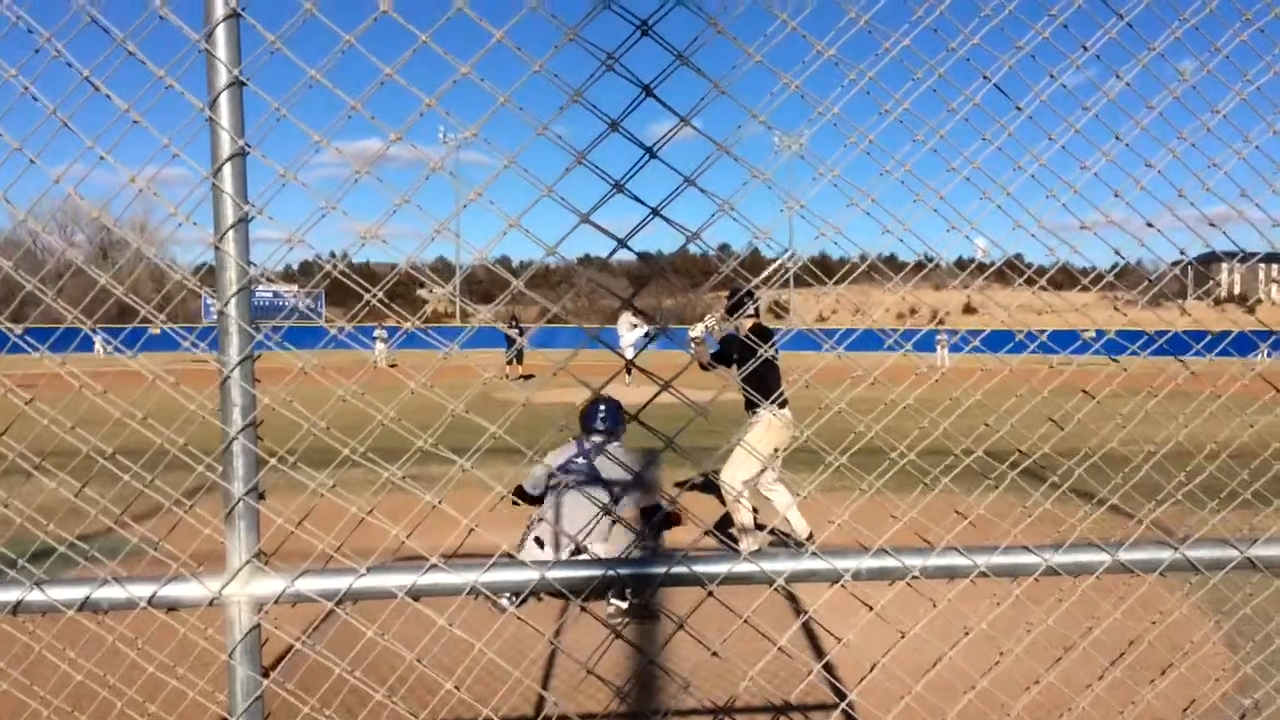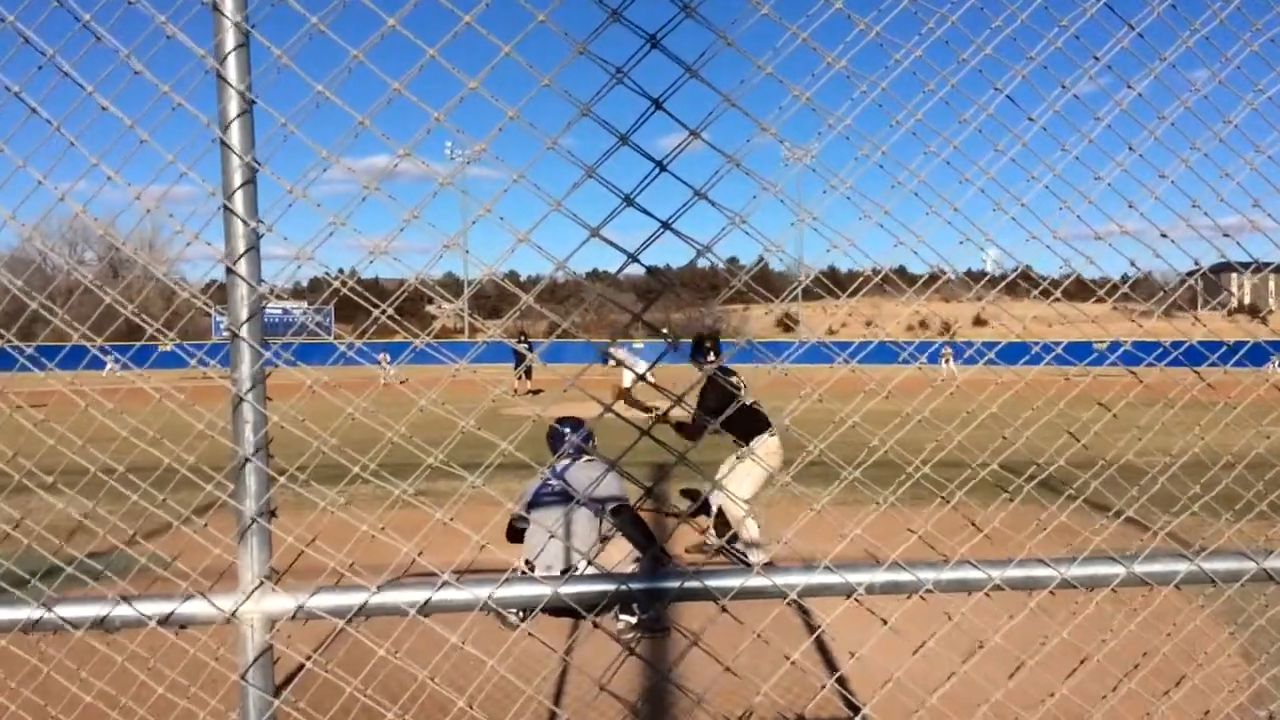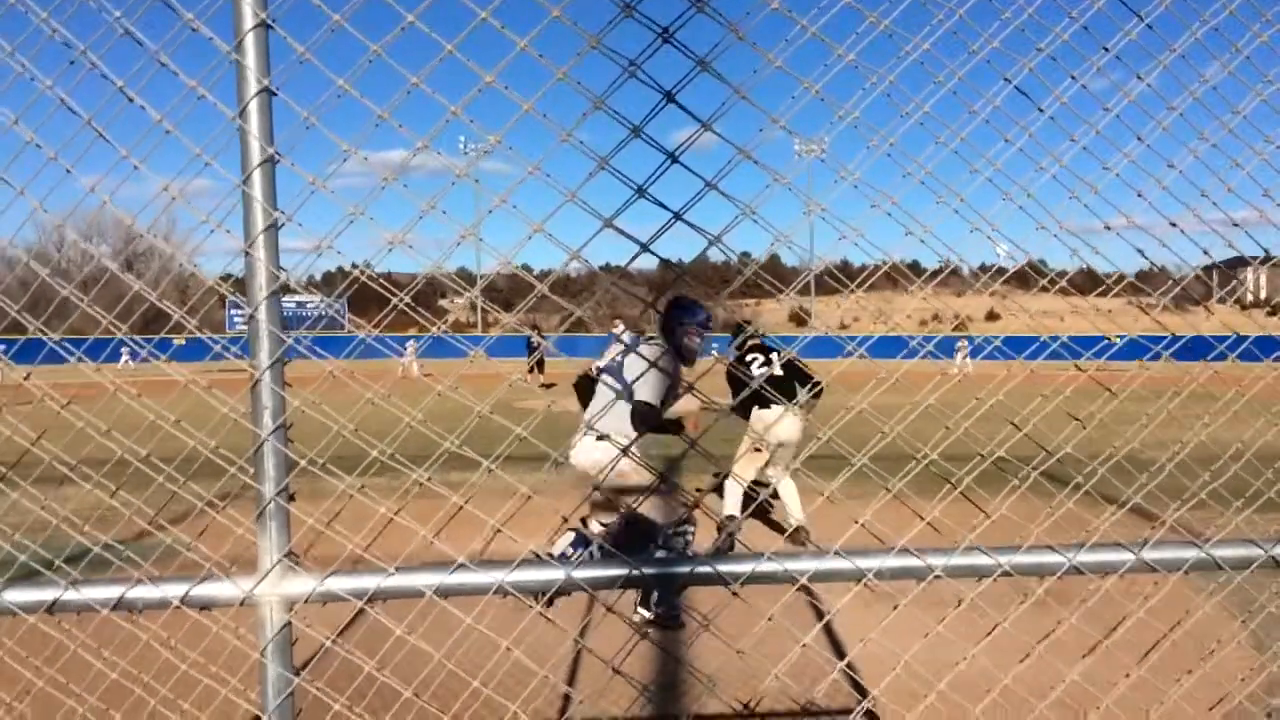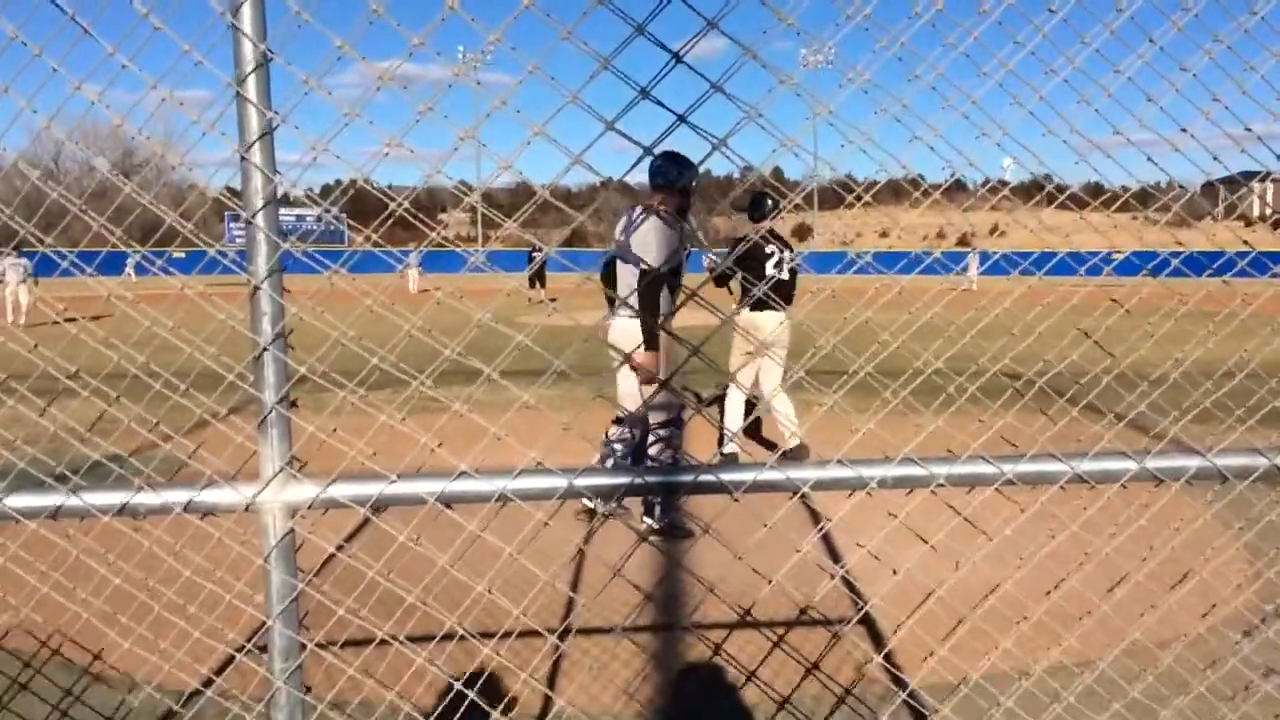
dt=1s
person 1, frame 1
left shoulder: (560, 454)
right shoulder: (628, 461)
left elbow: (519, 498)
right elbow: (652, 516)
right wrist: (674, 518)
left hip: (541, 561)
right hip: (587, 561)
right knee: (646, 528)
left ankle: (511, 592)
right ankle: (620, 601)
person 1, frame 2
left shoulder: (539, 480)
right shoulder: (598, 471)
left elbow: (513, 533)
right elbow: (624, 518)
right wrist: (664, 557)
right knee: (641, 543)
left ankle: (518, 607)
right ankle: (633, 616)
person 1, frame 3
left shoulder: (635, 349)
right shoulder: (661, 358)
left elbow: (582, 383)
right elbow: (641, 418)
right wrist: (680, 427)
left hip: (584, 447)
right hip: (613, 451)
left knee: (603, 519)
right knee: (676, 521)
right ankle: (654, 607)
person 1, frame 4
left shoulder: (632, 218)
right shoulder: (668, 224)
left elbow: (608, 273)
right elbow: (650, 287)
right wrist: (653, 347)
left hip: (622, 325)
right hip: (647, 331)
left knee: (630, 416)
right knee: (665, 421)
left ankle: (600, 496)
right ankle: (658, 512)
person 2, frame 1
left shoulder: (762, 334)
right shoulder: (742, 340)
left elbow: (731, 352)
right elbow: (709, 363)
left wrist: (712, 332)
right wrist: (699, 341)
left hip: (771, 419)
right hip: (765, 419)
left knee: (731, 477)
right knee: (767, 480)
left ankle: (750, 544)
right ankle: (802, 534)
person 2, frame 2
left shoulder: (713, 386)
right shoulder: (727, 375)
left elbow: (694, 433)
left wrist: (672, 422)
left hip: (762, 448)
right hip: (751, 445)
left knee: (730, 499)
right knee: (718, 486)
left ankle: (758, 558)
right ankle: (715, 540)
person 2, frame 3
left shoulder: (735, 364)
right shoulder: (783, 355)
left elbow: (743, 408)
right elbow: (815, 386)
left wrist: (735, 411)
right wrist: (803, 412)
left hip: (764, 419)
right hip: (792, 421)
left knee: (736, 477)
right knee: (780, 473)
left ankle: (730, 523)
right ankle: (799, 528)
person 2, frame 4
left shoulder: (748, 243)
right shoulder: (786, 247)
left elbow: (721, 278)
right elbow: (789, 291)
left wrist: (712, 266)
left hip: (753, 319)
right hip: (780, 321)
left knee: (738, 386)
right knee: (772, 386)
left ankle: (729, 449)
right ankle: (794, 443)
